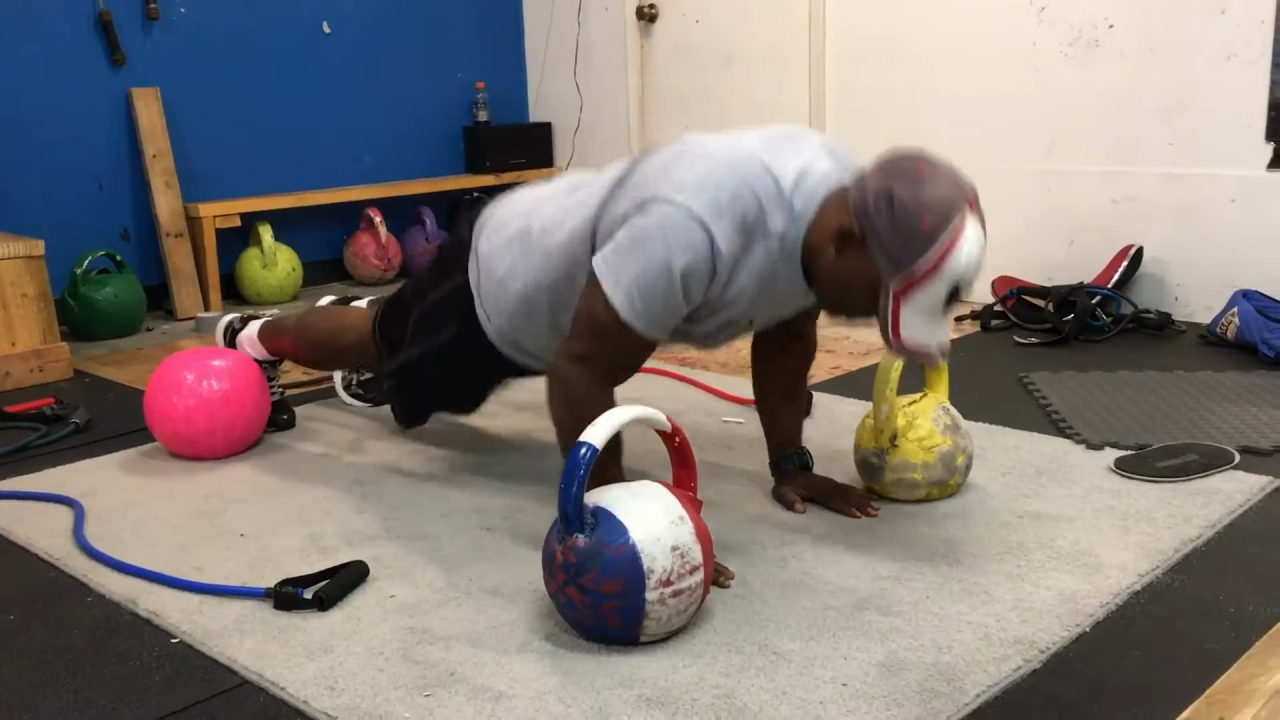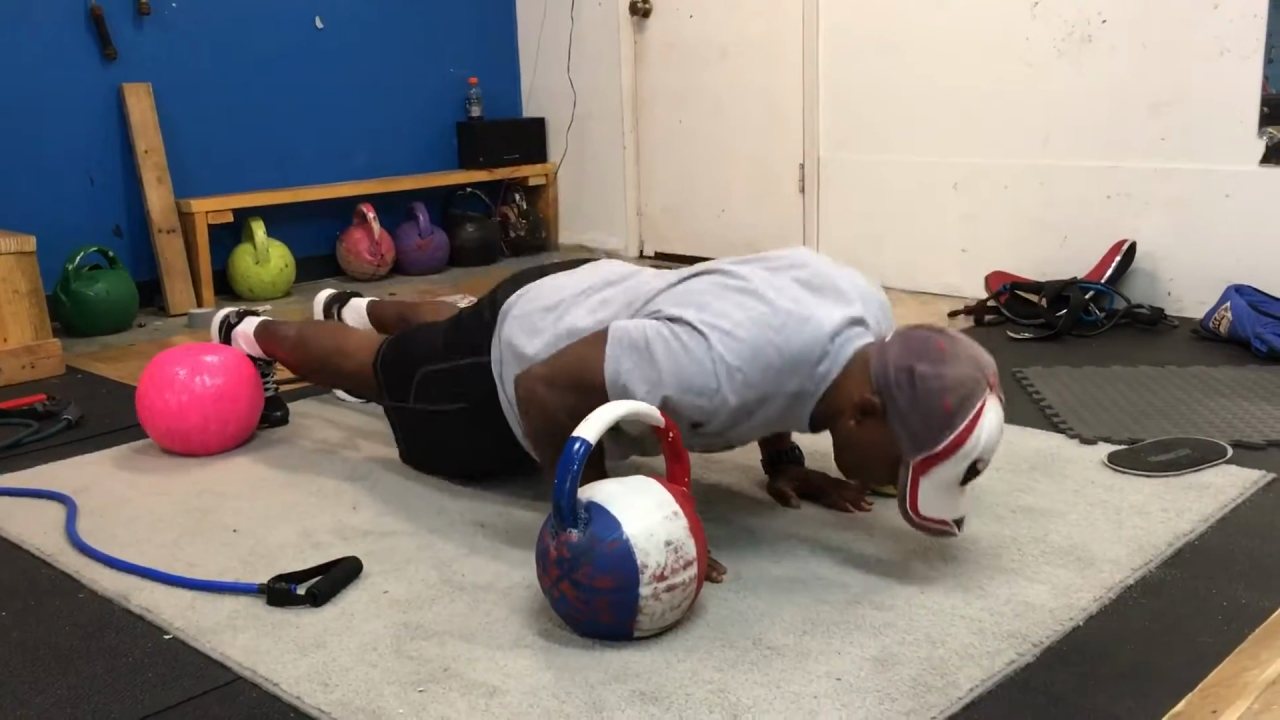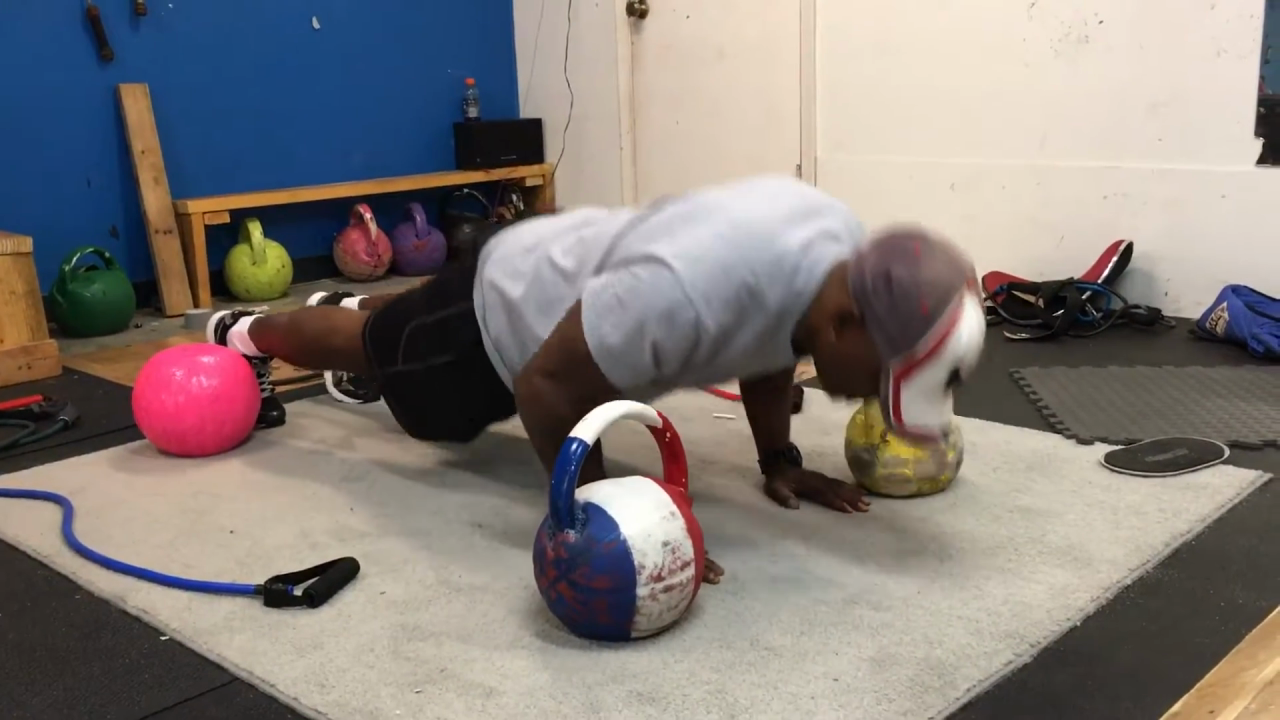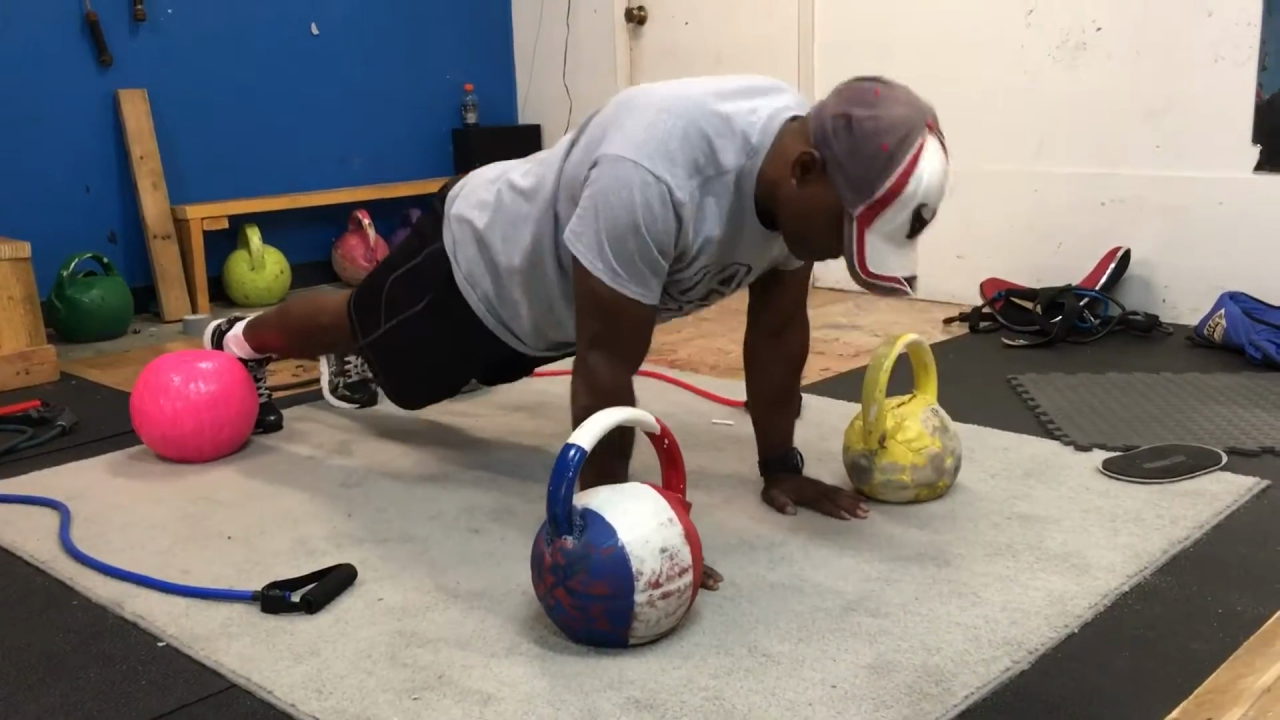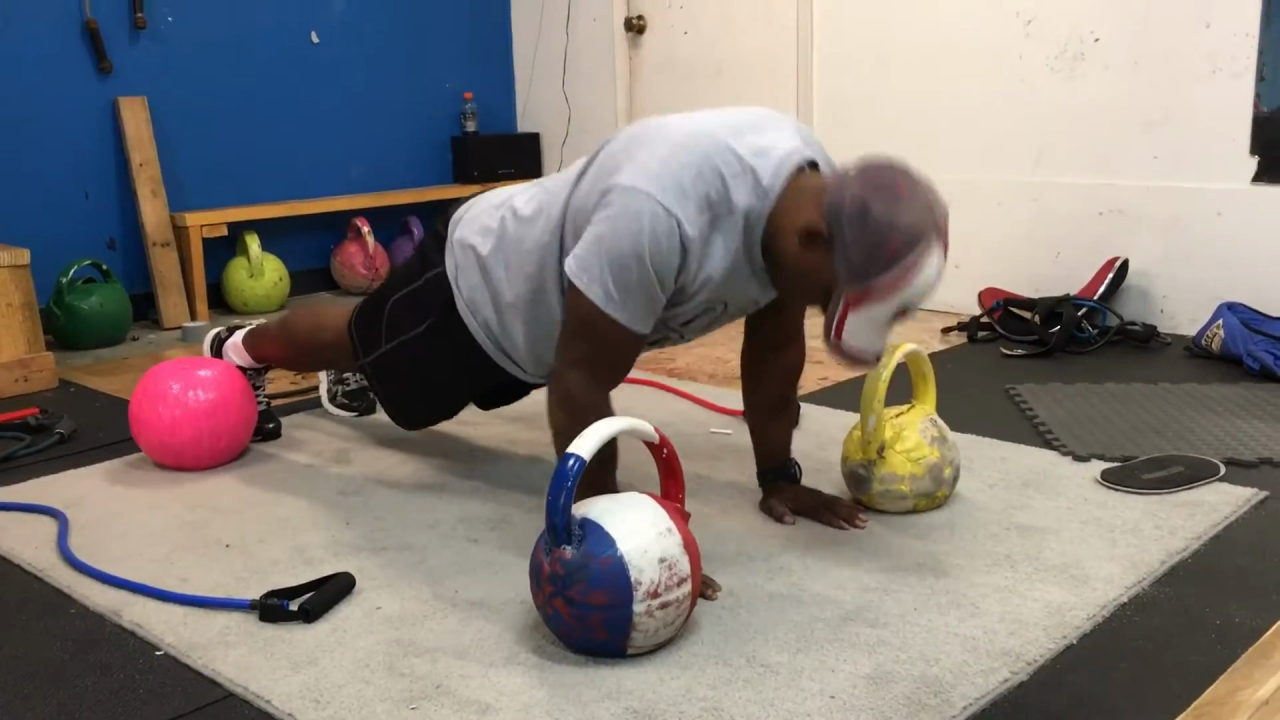
dt=0.3s
person 1, frame 1
left shoulder: (837, 212)
right shoulder: (695, 229)
left elbow: (782, 341)
right elbow: (582, 377)
left wrist: (790, 463)
left hip: (568, 276)
right hip: (505, 280)
right knee: (392, 350)
left ankle: (352, 304)
right ankle: (254, 339)
person 1, frame 2
left shoulder: (867, 321)
right shoulder: (720, 363)
right elbow: (541, 391)
left wrist: (781, 458)
left hip: (591, 301)
right hip: (521, 364)
left knee: (451, 325)
right knee: (386, 370)
left ankle: (355, 307)
right ankle: (251, 333)
person 1, frame 3
left shoulder: (845, 251)
right shoulder: (689, 294)
left elbow: (764, 339)
right elbow: (542, 387)
left wrist: (779, 460)
left hip: (575, 263)
right hip: (510, 311)
left knee: (412, 321)
right knee: (375, 350)
left ankle: (351, 305)
right ankle: (245, 330)
person 1, frame 4
left shoulder: (803, 166)
right shoulder: (653, 173)
left elbow: (779, 325)
right elbow: (604, 370)
left wrist: (780, 468)
left hip: (548, 278)
right hip: (478, 256)
right knee: (363, 322)
left ankle: (346, 368)
right ankle: (239, 342)
person 1, frame 5
left shoulder: (810, 209)
right shoulder: (663, 209)
left elbow: (775, 344)
right elbow: (581, 385)
left wrist: (779, 478)
left hip: (545, 301)
right hip: (480, 283)
right knee: (366, 343)
left ankle: (346, 379)
right ankle: (240, 351)
